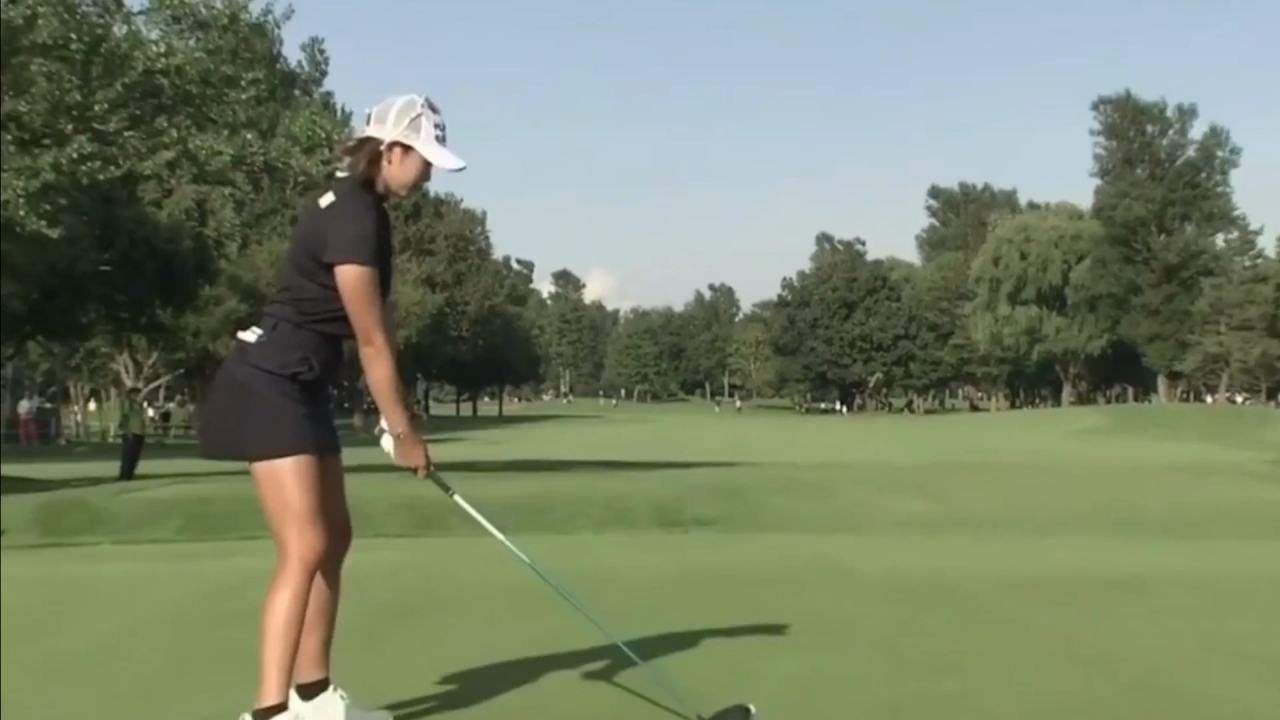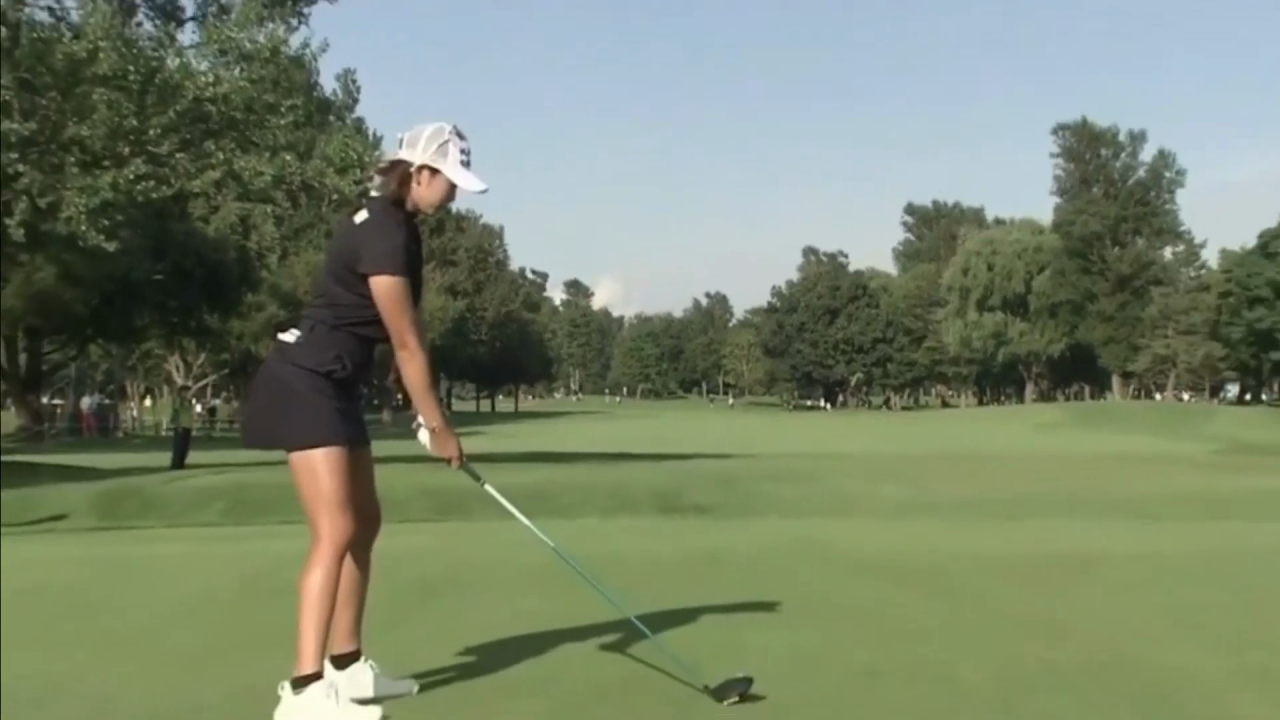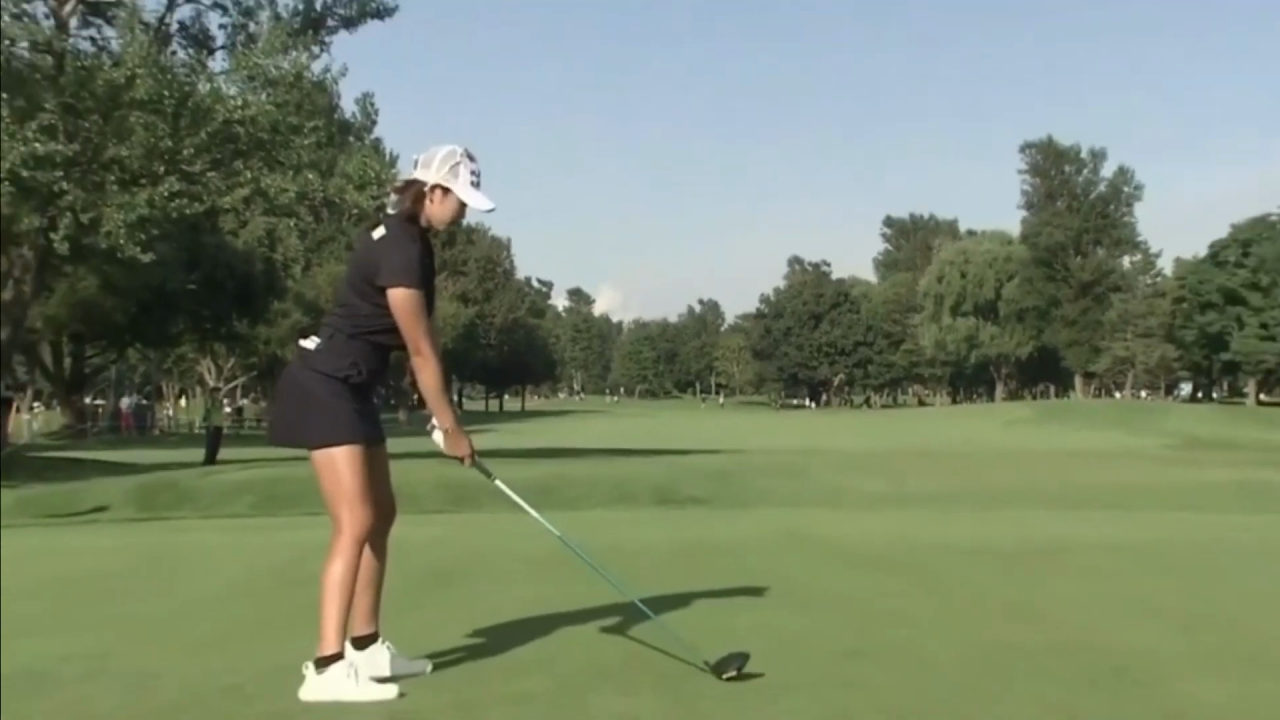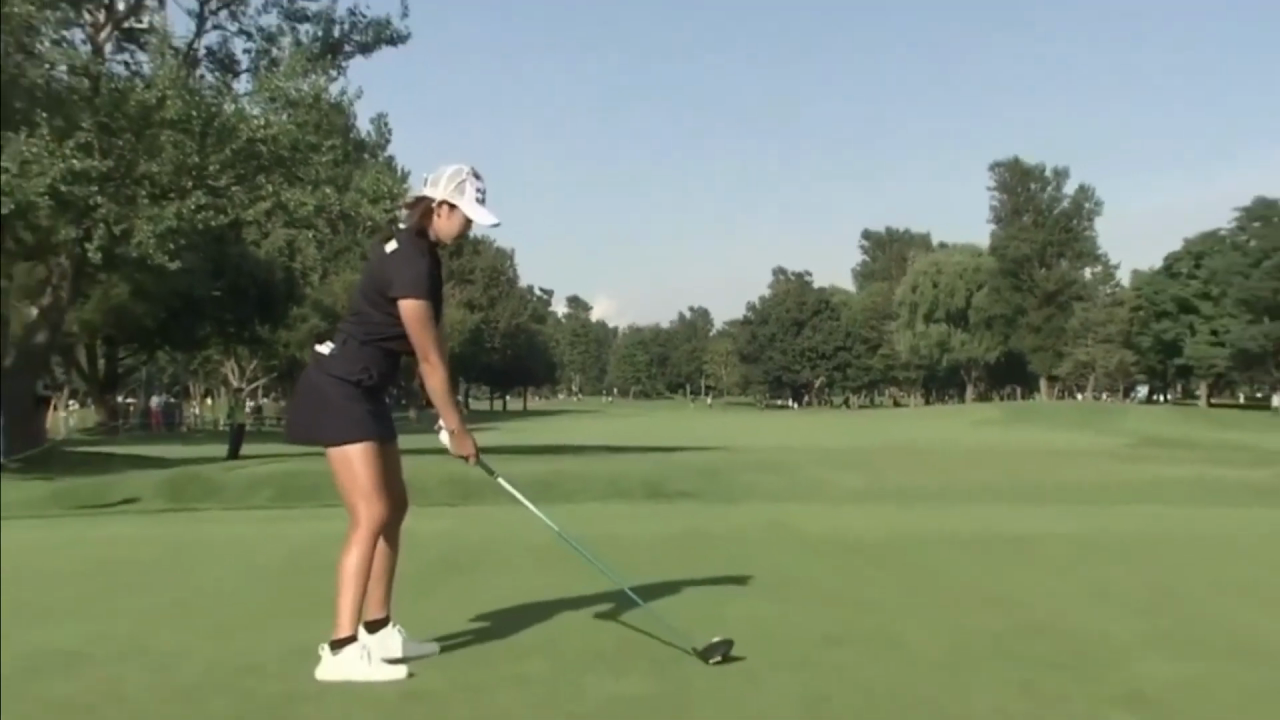
dt=0.4s
person 1, frame 1
left shoulder: (361, 207)
right shoulder: (352, 218)
left elbow: (373, 329)
right elbow: (372, 341)
left wrist: (396, 420)
right wrist: (404, 433)
left hip: (298, 387)
right hip: (269, 385)
left knee: (333, 538)
right knee: (305, 548)
person 1, frame 2
left shoulder: (392, 223)
right shoulder: (385, 233)
left elbow: (404, 337)
right elbow: (407, 343)
left wrist: (429, 415)
right wrist: (438, 426)
left hip: (332, 385)
right hip: (307, 384)
left knee: (364, 523)
right knee: (335, 532)
left ankle: (346, 666)
person 1, frame 3
left shoulder: (408, 238)
right shoulder: (400, 248)
left elbow: (420, 343)
right elbow: (422, 350)
left wrist: (443, 416)
right wrist: (451, 427)
left hip: (349, 387)
right hip: (325, 386)
left knee: (380, 515)
right knee: (355, 523)
left ankle: (365, 647)
right ankle: (327, 668)
person 1, frame 4
left shoulder: (419, 252)
right shoulder: (410, 261)
left elbow: (432, 349)
right elbow: (429, 358)
left wrist: (450, 418)
right wrist: (457, 428)
left hip: (363, 390)
right hip: (340, 389)
left knee: (393, 507)
right knee: (371, 516)
left ankle: (377, 631)
right ankle: (341, 650)
